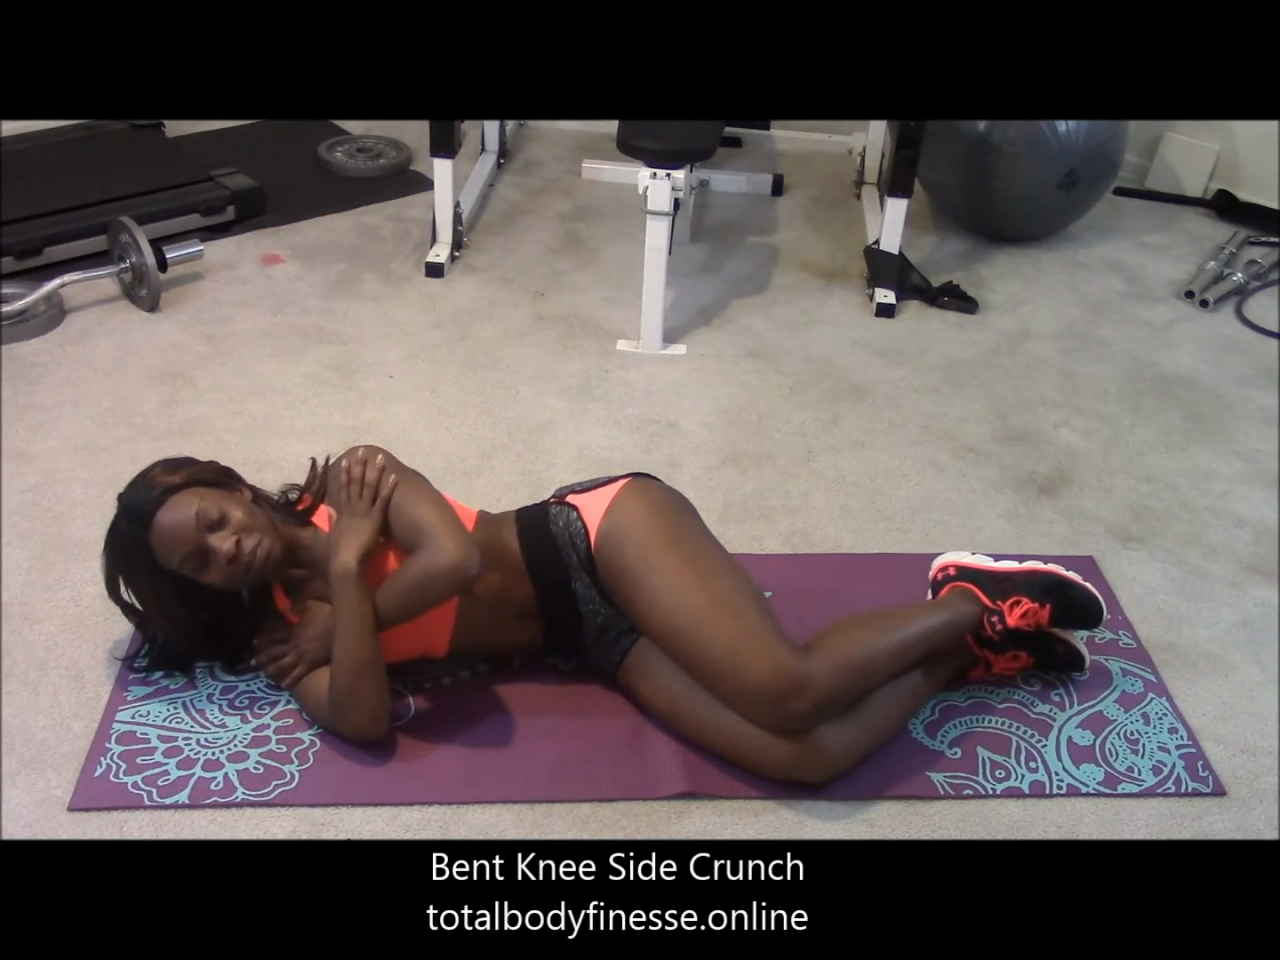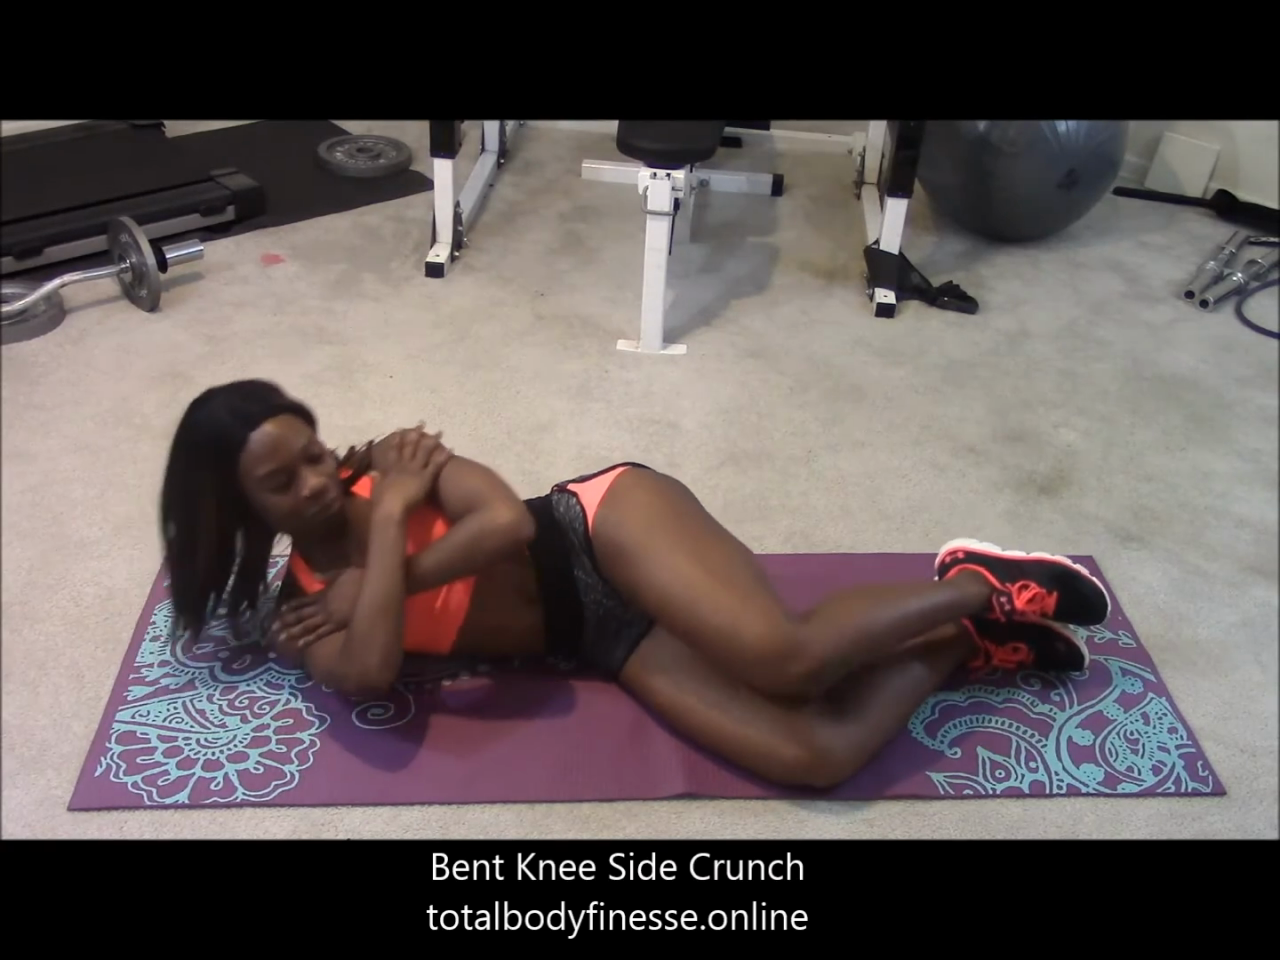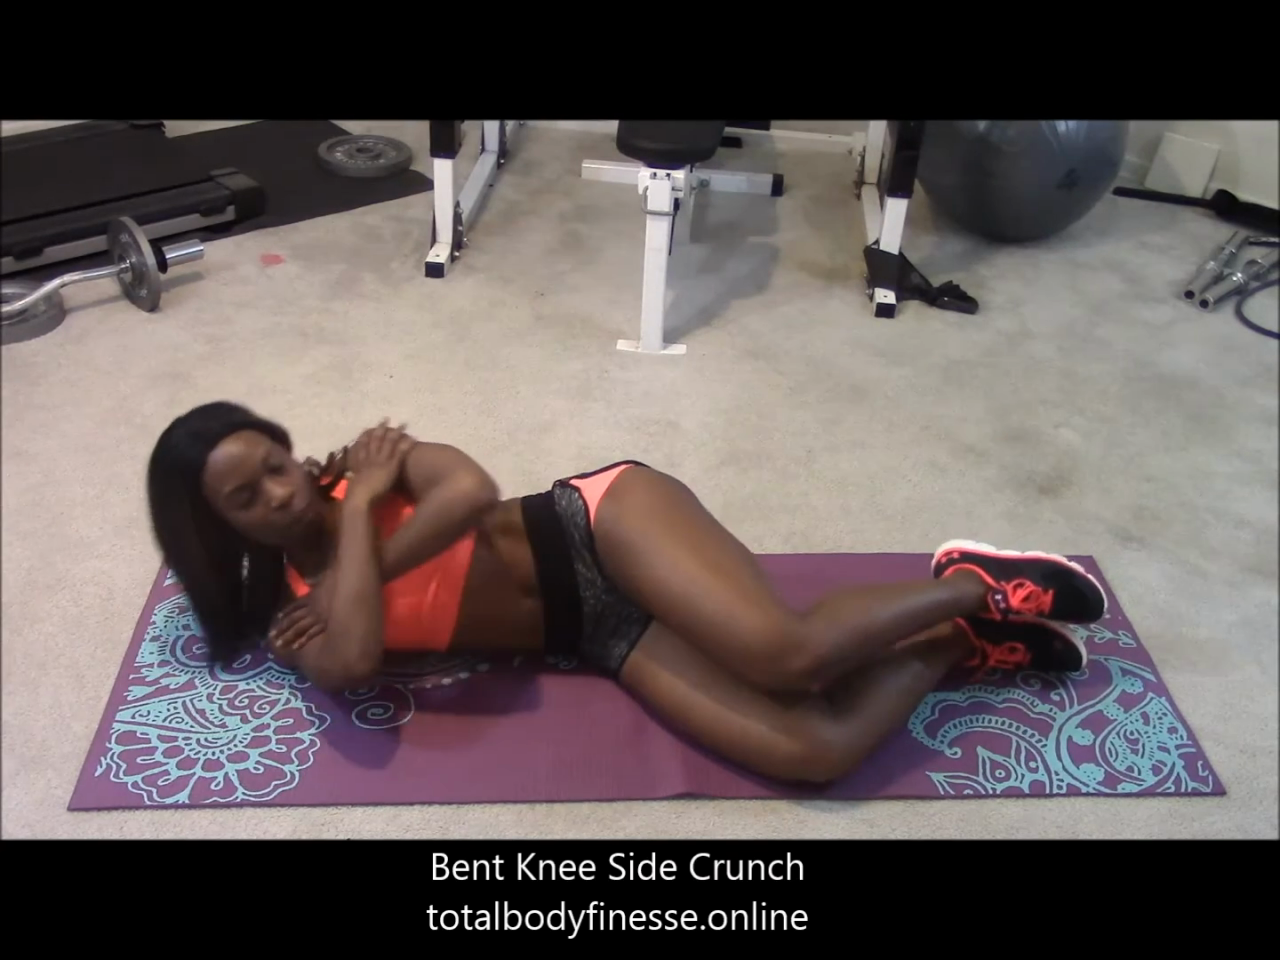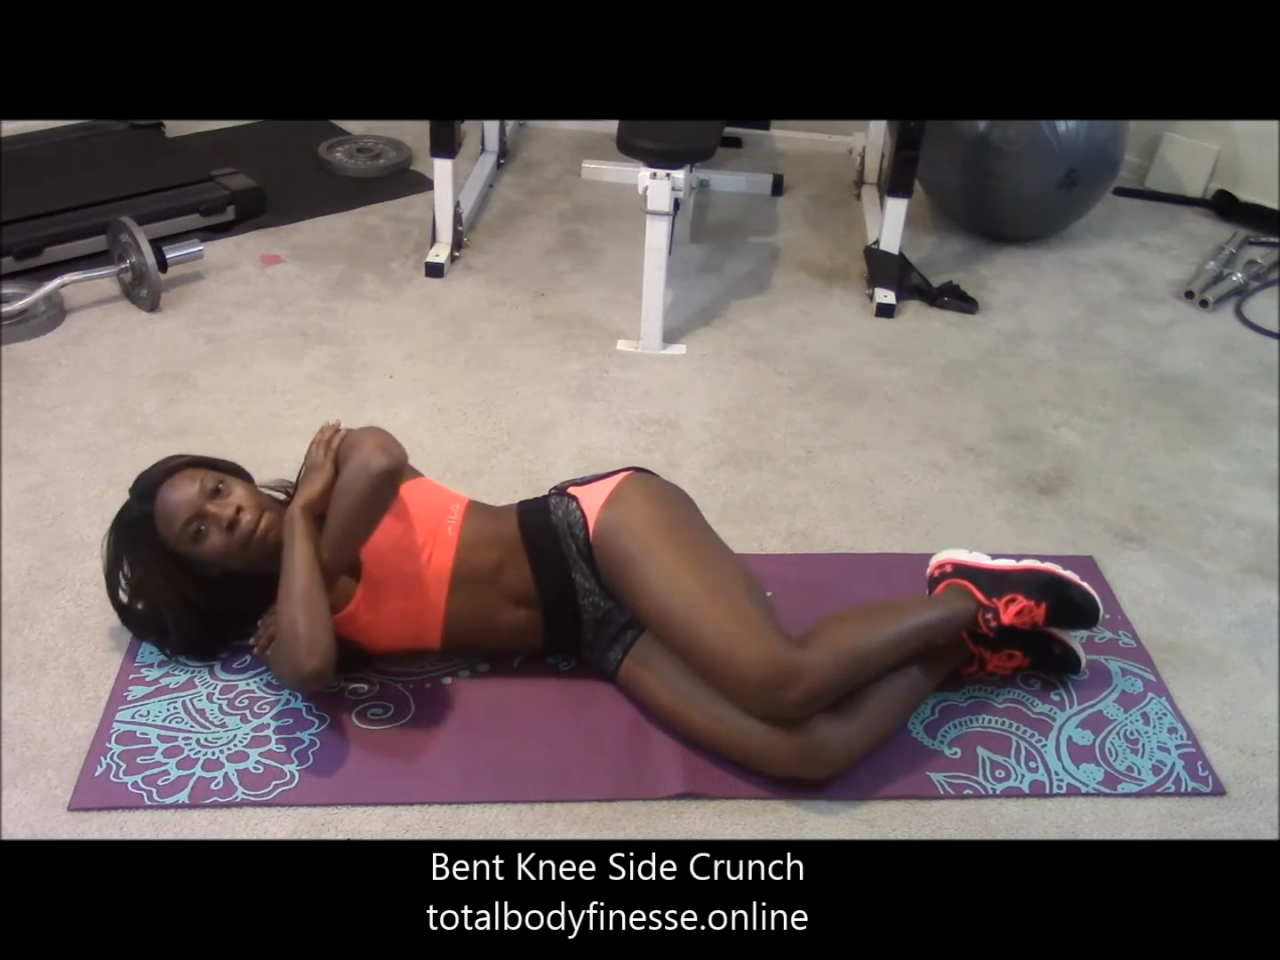
dt=0.5s
person 1, frame 1
left shoulder: (350, 478)
right shoulder: (284, 628)
left elbow: (455, 558)
right elbow: (363, 720)
left wrist: (349, 608)
right wrist: (346, 564)
left hip: (604, 533)
right hip: (599, 636)
left knee: (791, 693)
right knee: (808, 752)
left ankle: (972, 597)
right ankle: (968, 641)
person 1, frame 2
left shoulder: (385, 464)
right shoulder: (302, 607)
left elbow: (511, 519)
right elbow: (367, 671)
left wrist: (390, 571)
right wrist: (391, 515)
left hip: (605, 523)
right hip: (599, 639)
left knee: (786, 656)
right knee: (819, 752)
left ankle: (978, 588)
right ankle: (966, 640)
person 1, frame 3
left shoulder: (367, 461)
right shoulder: (294, 609)
left elbow: (474, 493)
right elbow: (353, 662)
left wrist: (369, 533)
right wrist: (359, 512)
left hip: (601, 521)
right hip: (599, 637)
left knee: (786, 652)
right knee: (814, 748)
left ankle: (972, 585)
right ankle: (963, 641)
person 1, frame 4
left shoulder: (341, 465)
right shoulder: (279, 616)
left elbow: (388, 459)
right elbow: (313, 665)
left wrist: (314, 526)
right wrist: (301, 533)
left hip: (602, 526)
right hip: (595, 635)
left knee: (785, 684)
right knee: (810, 750)
left ankle: (972, 598)
right ankle: (967, 640)
